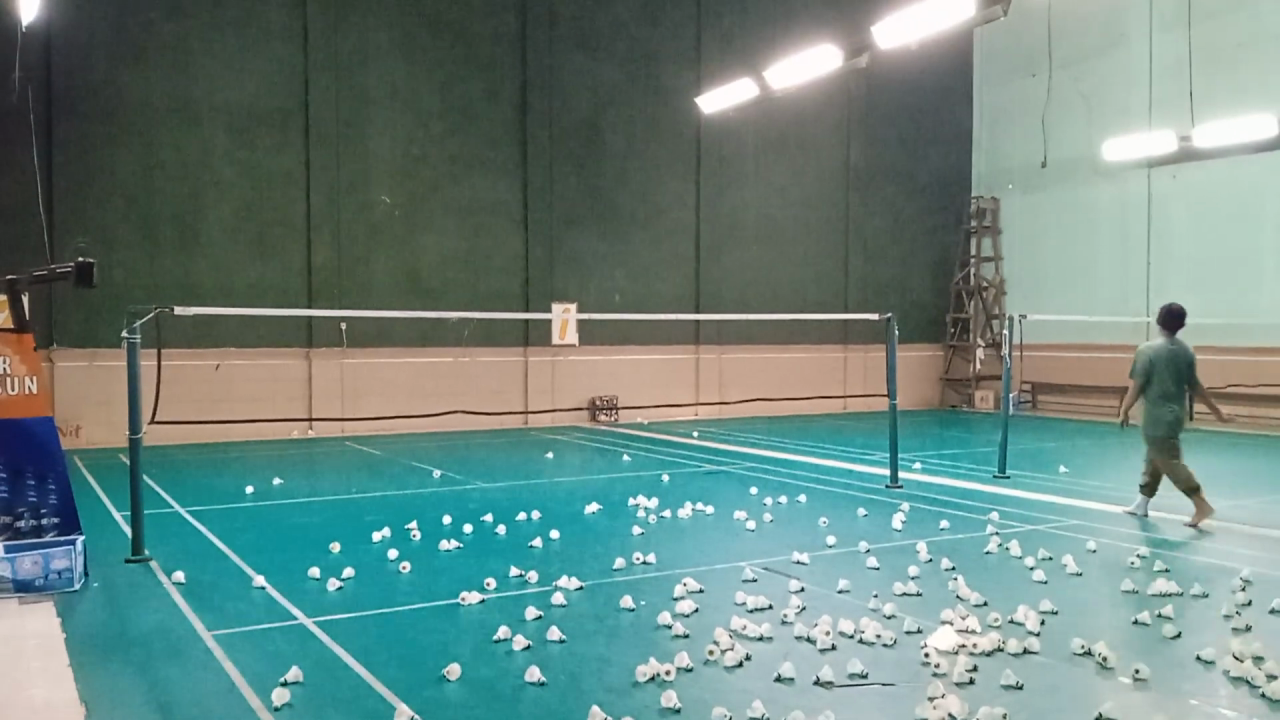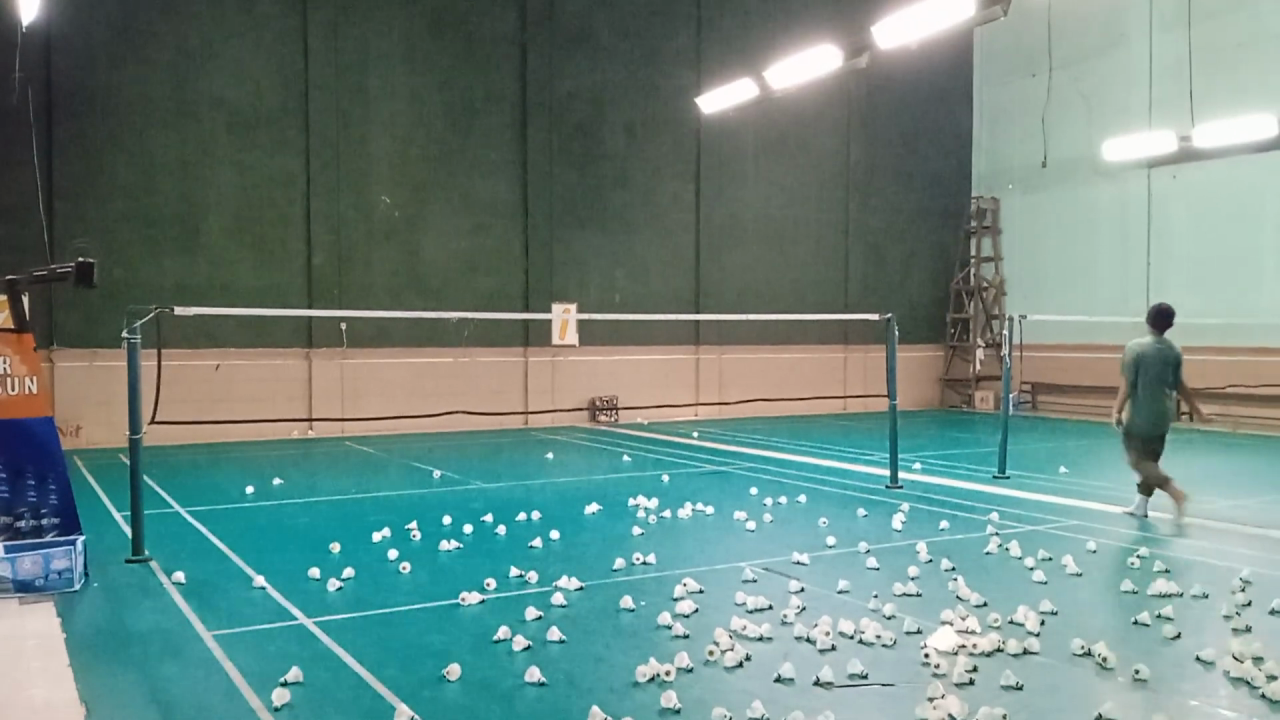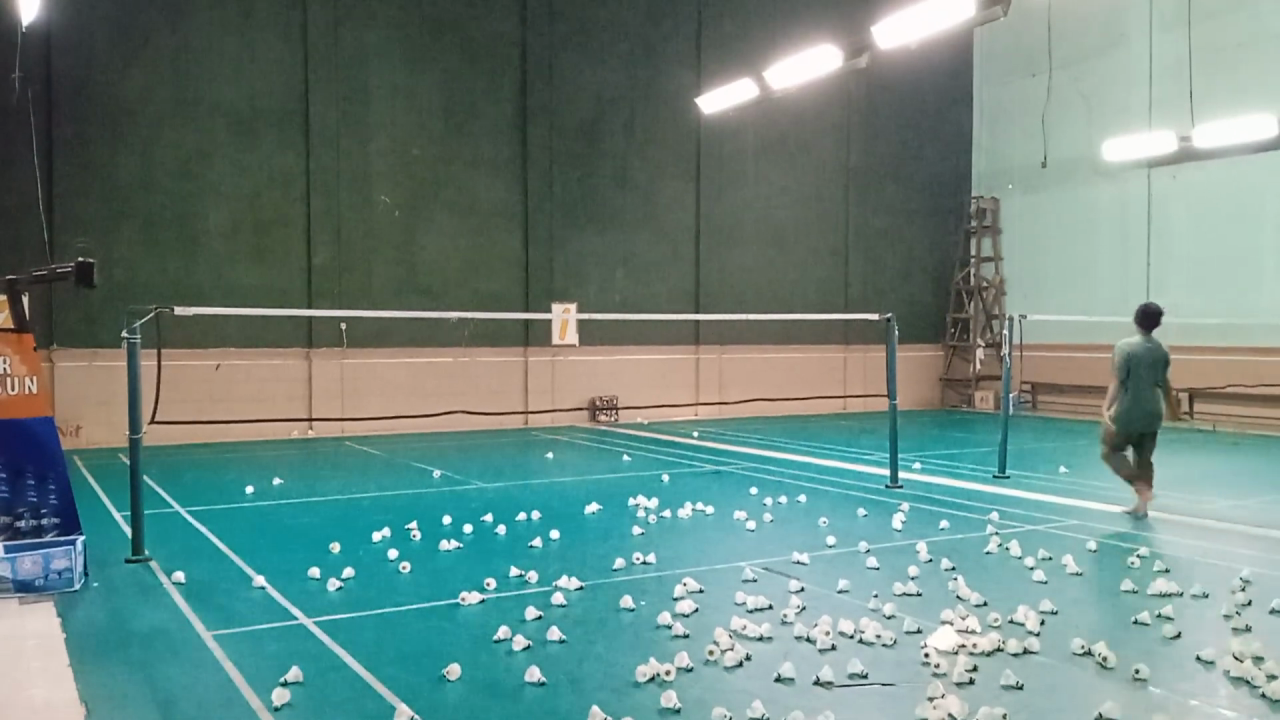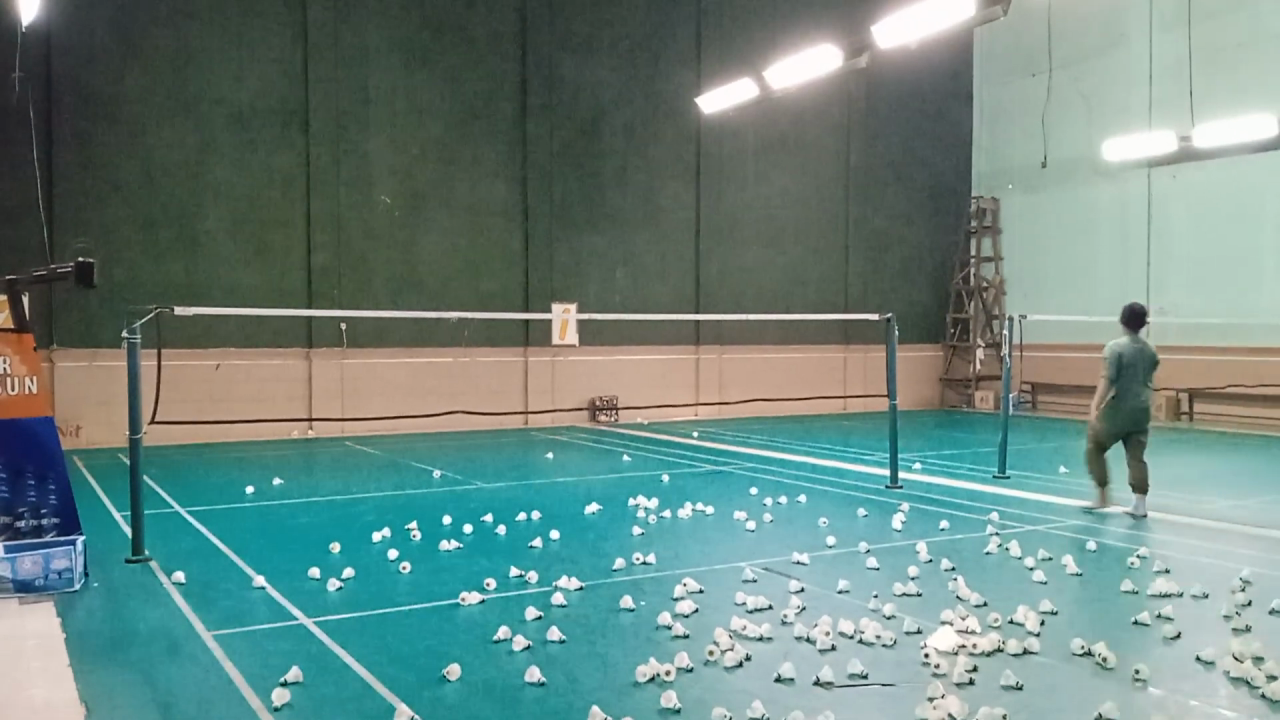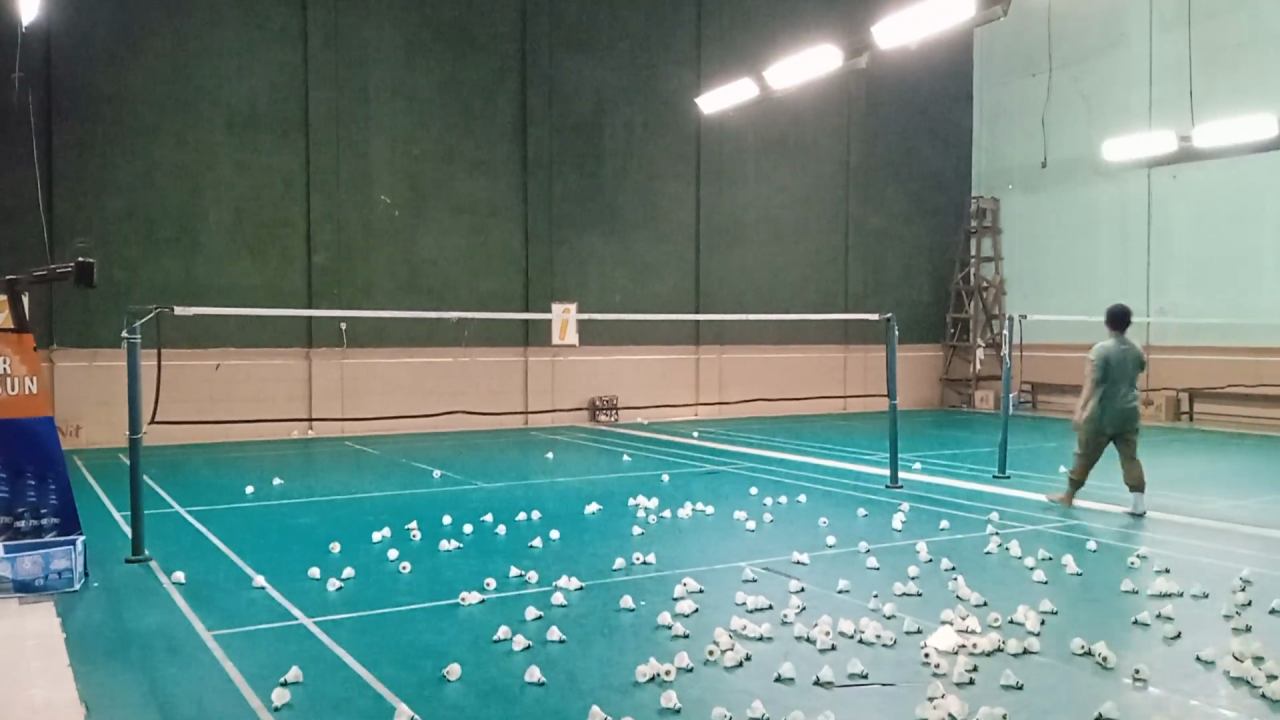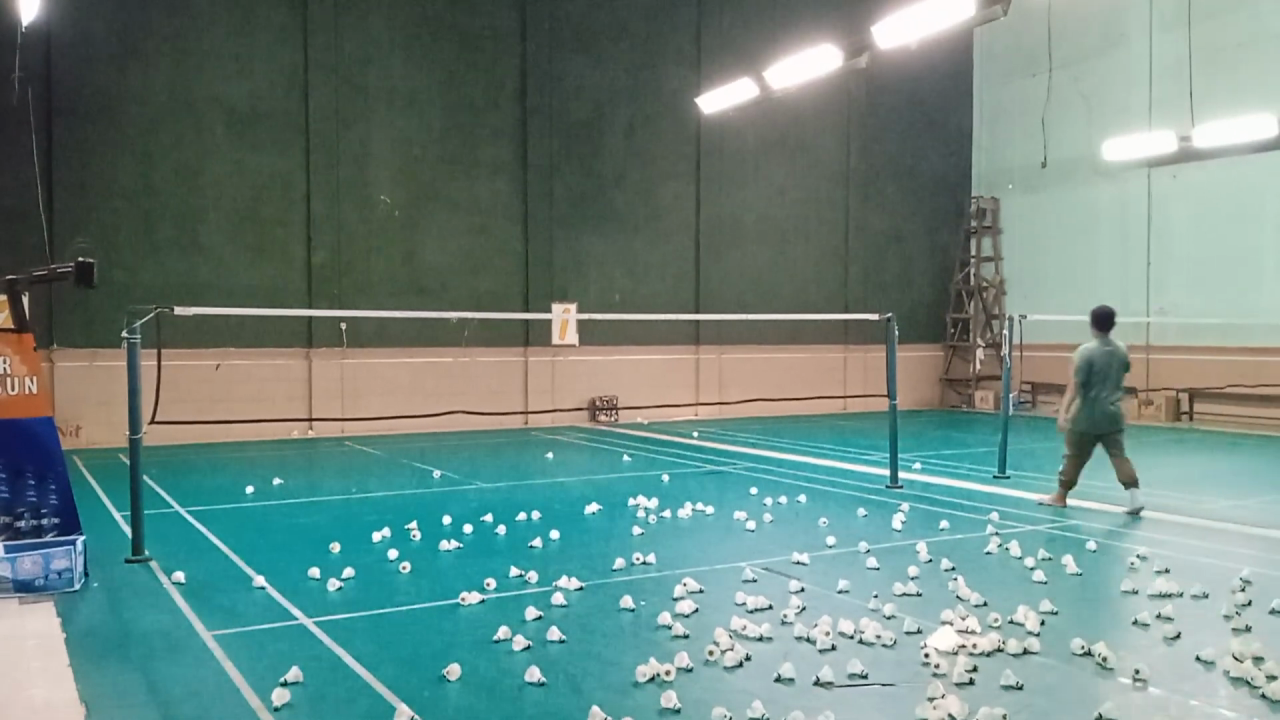
dt=0.1s
person 1, frame 1
left shoulder: (1146, 350)
right shoulder: (1186, 351)
left elbow: (1137, 386)
right elbow: (1194, 385)
left wrist: (1124, 410)
right wrist: (1215, 409)
left hip: (1157, 418)
right hip: (1175, 416)
left knee: (1171, 464)
right knee: (1154, 460)
left ankle: (1201, 505)
right ankle: (1141, 505)
person 1, frame 2
left shoulder: (1135, 348)
right shoulder: (1174, 351)
left elbow: (1127, 384)
right elbow: (1179, 385)
left wrist: (1117, 411)
right wrist: (1194, 408)
left hip: (1141, 416)
right hip: (1163, 414)
left knee: (1140, 460)
right knee: (1149, 459)
left ankle: (1175, 492)
right ankle: (1141, 505)
person 1, frame 3
left shoulder: (1125, 347)
right shoulder: (1162, 350)
left elbow: (1117, 381)
right elbow: (1164, 382)
left wrist: (1106, 409)
right wrist: (1171, 407)
left hip: (1128, 413)
right hip: (1152, 413)
left knee: (1111, 451)
right knee: (1143, 459)
left ankle: (1141, 488)
right ankle: (1142, 504)
person 1, frame 4
left shoulder: (1115, 348)
right shoulder: (1150, 350)
left elbow: (1106, 381)
left wrist: (1094, 408)
left hip: (1116, 413)
right hip: (1141, 413)
left knee: (1094, 449)
right knee: (1136, 458)
left ankle: (1102, 495)
right ankle: (1139, 503)
person 1, frame 5
left shoulder: (1101, 350)
right shoulder: (1136, 350)
left elbow: (1091, 383)
left wrist: (1080, 409)
left hip: (1104, 415)
right hip: (1129, 413)
left knee: (1085, 456)
right knee: (1130, 458)
left ankle: (1069, 495)
right ankle: (1138, 502)
person 1, frame 6
left shoulder: (1086, 352)
right shoulder: (1121, 351)
left elbow: (1075, 386)
left wrist: (1063, 412)
left hip: (1087, 416)
right hip: (1113, 414)
left knee: (1074, 457)
right knee: (1119, 456)
left ankle: (1061, 496)
right ankle: (1134, 498)
